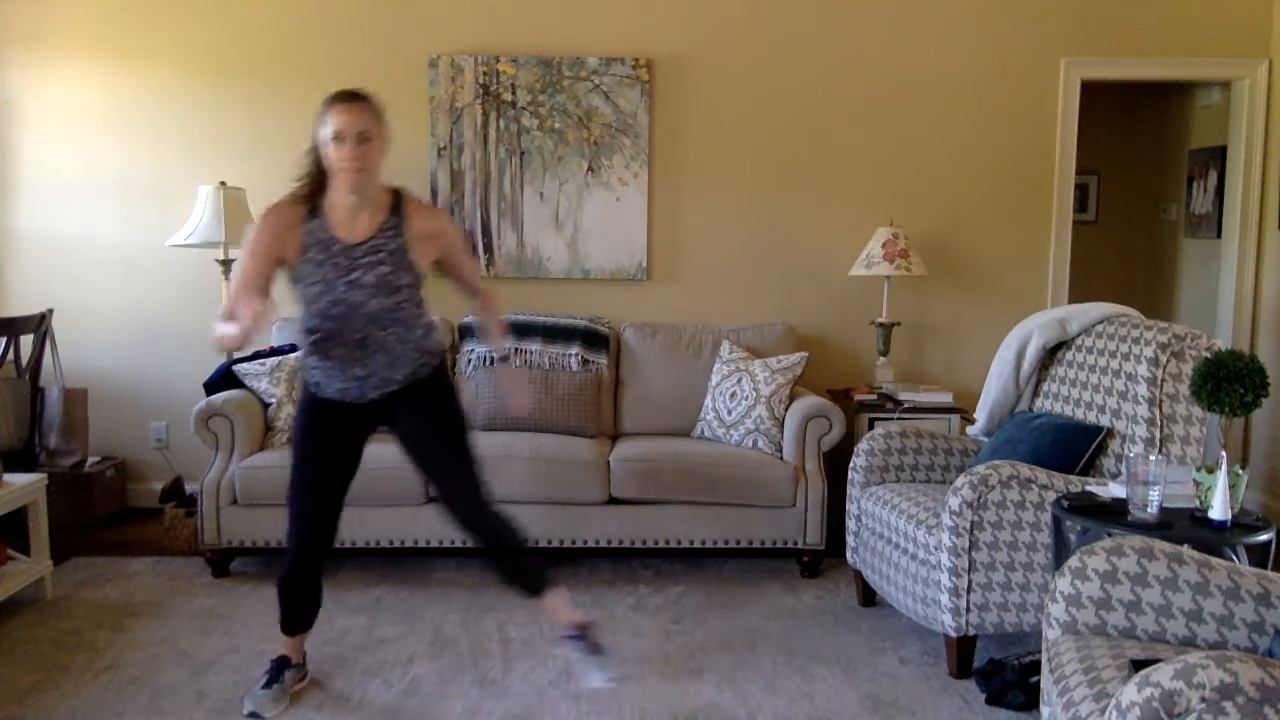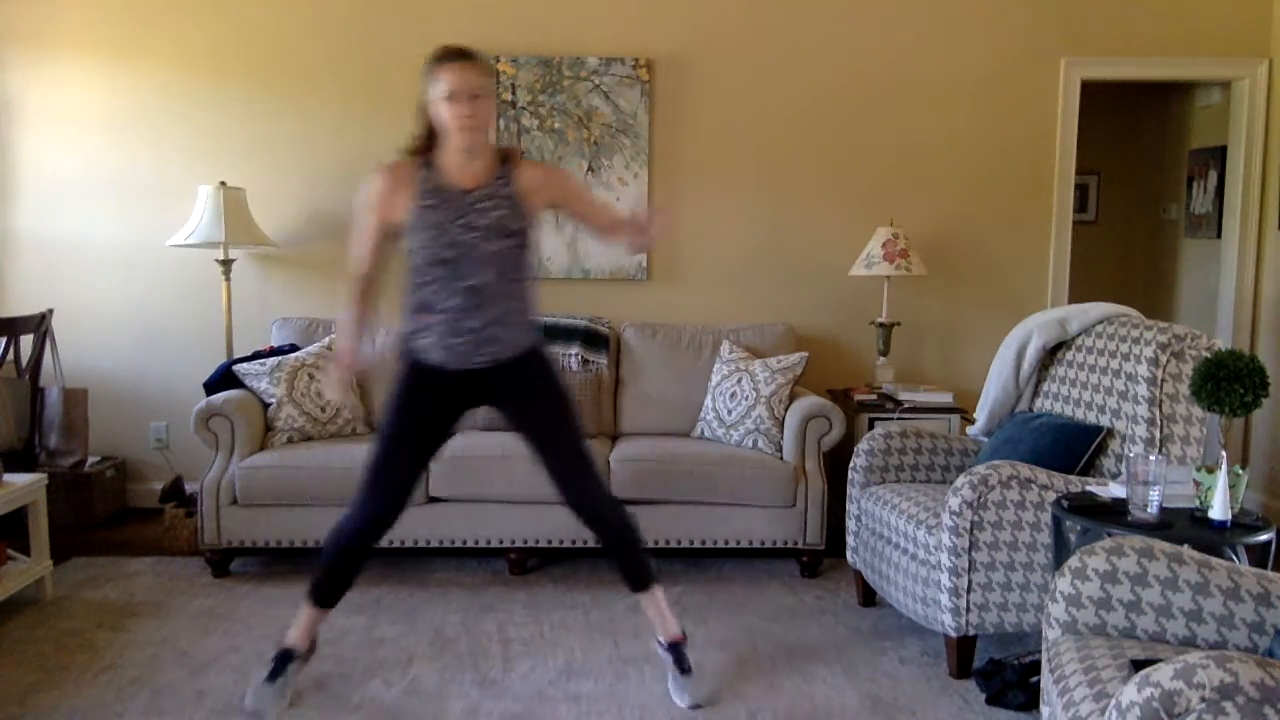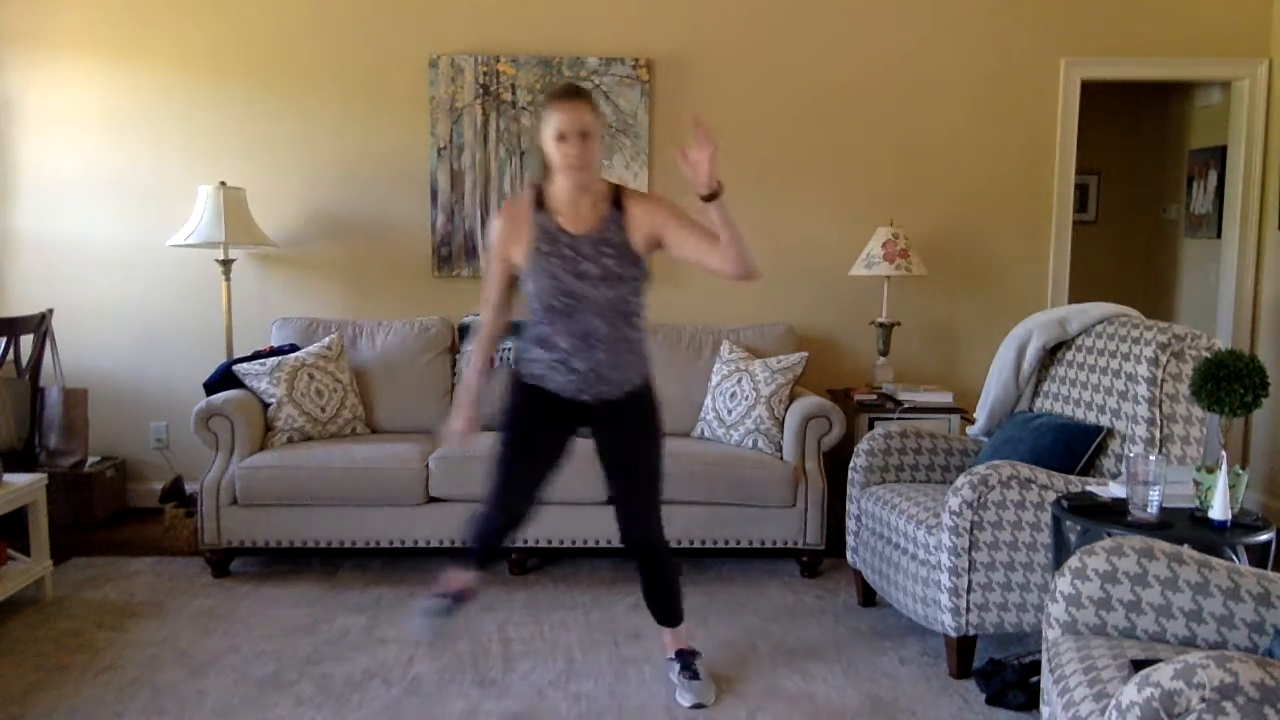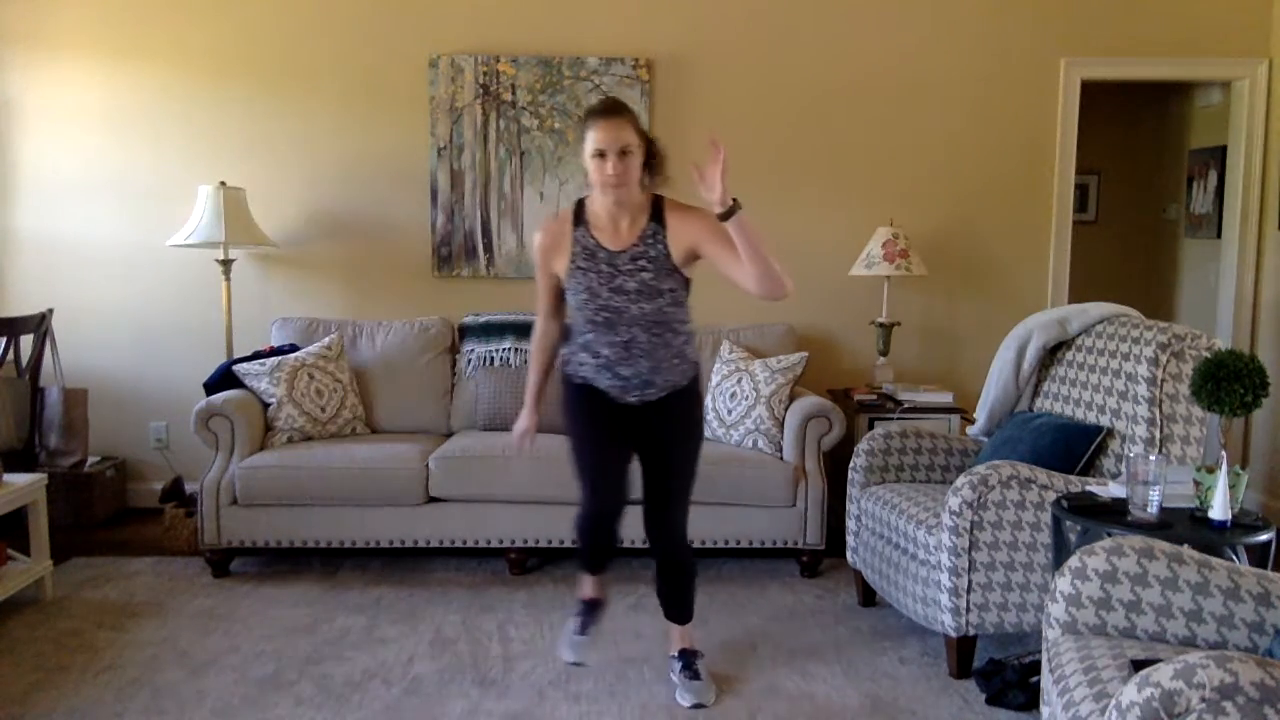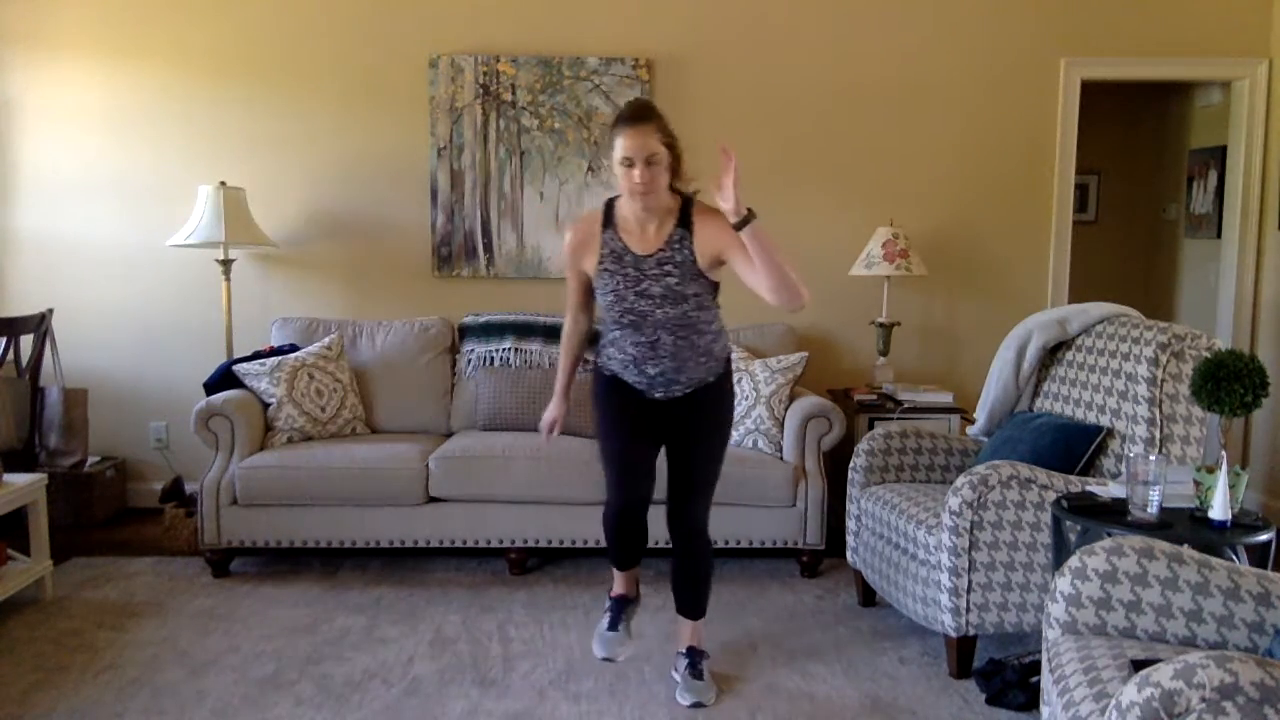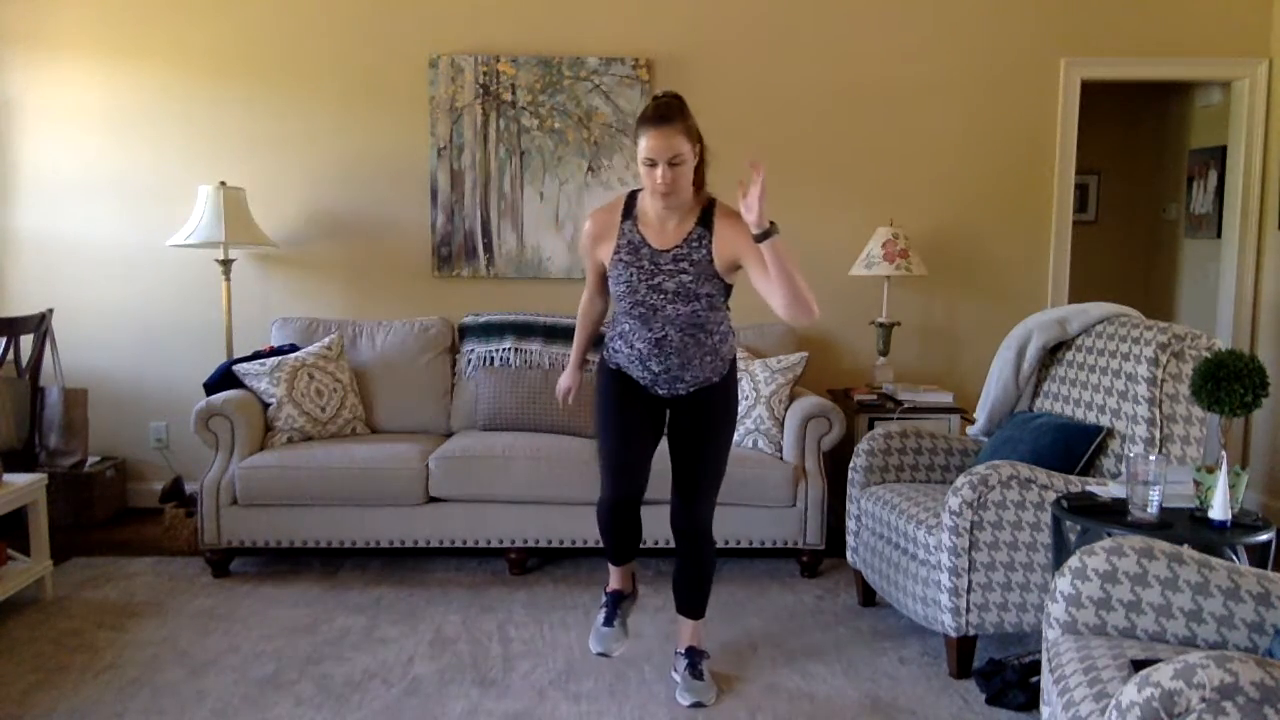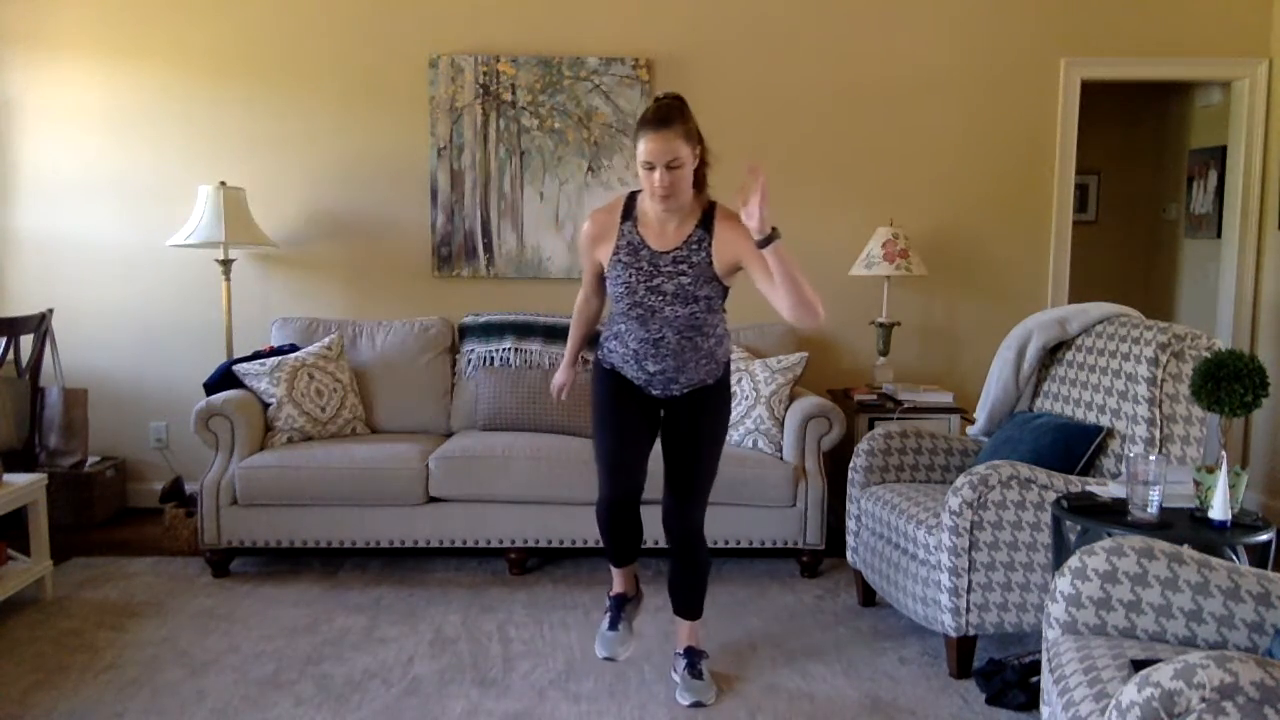
dt=0.2s
person 1, frame 1
left shoulder: (422, 223)
right shoulder: (282, 225)
left elbow: (476, 285)
right elbow: (224, 328)
left wrist: (506, 357)
right wrist: (242, 325)
left hip: (416, 384)
right hip: (330, 394)
left knee: (471, 510)
right knee: (308, 537)
left ankle: (571, 624)
right ankle: (291, 658)
person 1, frame 2
left shoulder: (530, 178)
right shoulder: (393, 186)
left elbow: (625, 232)
right elbow: (361, 274)
left wrist: (638, 224)
right wrist: (346, 336)
left hip: (519, 364)
right hip: (434, 369)
left knee: (588, 495)
right knee: (376, 507)
left ankle: (668, 633)
right ankle: (300, 638)
person 1, frame 3
left shoulder: (644, 213)
right shoulder: (513, 223)
left elbow: (742, 268)
right elbow: (493, 316)
left wrist: (709, 193)
right wrist: (465, 401)
left hip: (626, 394)
right hip: (542, 390)
left knee: (643, 531)
right knee: (506, 509)
left ankle: (680, 650)
right ankle: (462, 576)
person 1, frame 4
left shoulder: (684, 225)
right shoulder: (554, 237)
left elbow: (774, 288)
right elbow: (548, 321)
left wrist: (727, 209)
right wrist: (531, 403)
left hip: (672, 394)
right hip: (593, 390)
left knee: (667, 523)
right knee: (602, 501)
left ankle: (684, 649)
right ankle: (589, 594)
person 1, frame 5
left shoulder: (710, 228)
right shoulder: (583, 236)
left elbow: (791, 300)
right elbow: (578, 314)
left wrist: (742, 218)
right wrist: (560, 391)
left hip: (701, 387)
right hip: (623, 382)
left knee: (688, 517)
right knee: (626, 497)
left ankle: (690, 649)
right ankle: (623, 591)
person 1, frame 6
left shoulder: (729, 229)
right shoulder: (603, 224)
left elbow: (802, 314)
left wrist: (763, 229)
right wrist: (574, 361)
left hip: (706, 386)
right hip: (627, 376)
left knee: (692, 517)
right knee: (619, 492)
left ankle: (690, 649)
right ankle: (620, 588)
person 1, frame 7
left shoulder: (730, 231)
right shoulder: (602, 225)
left elbow: (808, 318)
left wrist: (764, 236)
right wrist: (569, 359)
left hip: (700, 388)
right hip: (621, 377)
left knee: (684, 519)
right knee: (618, 492)
left ankle: (689, 649)
right ankle: (624, 591)
